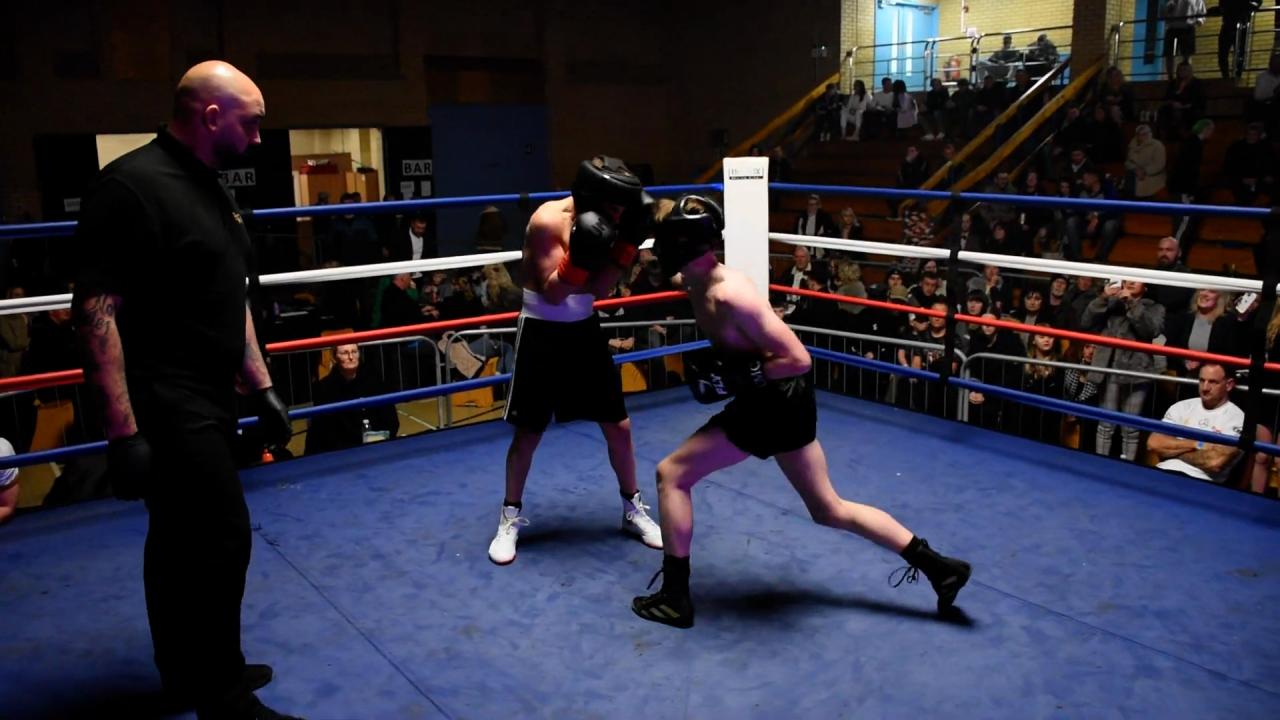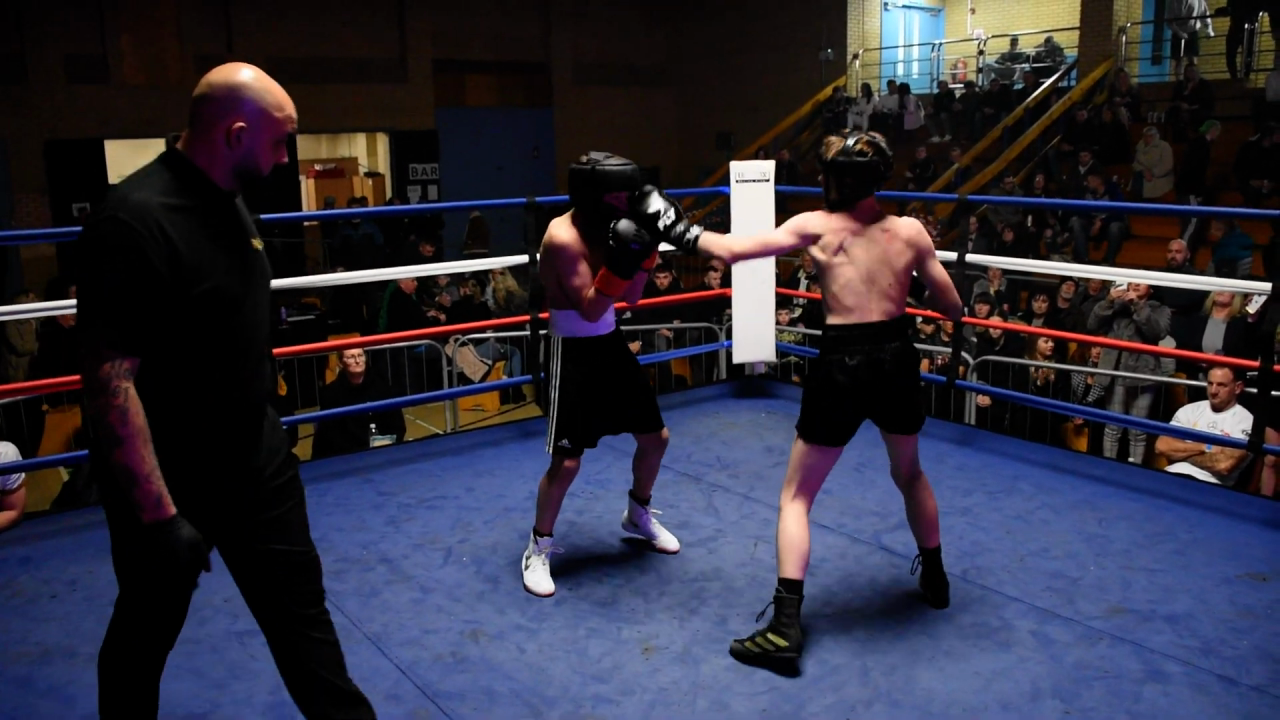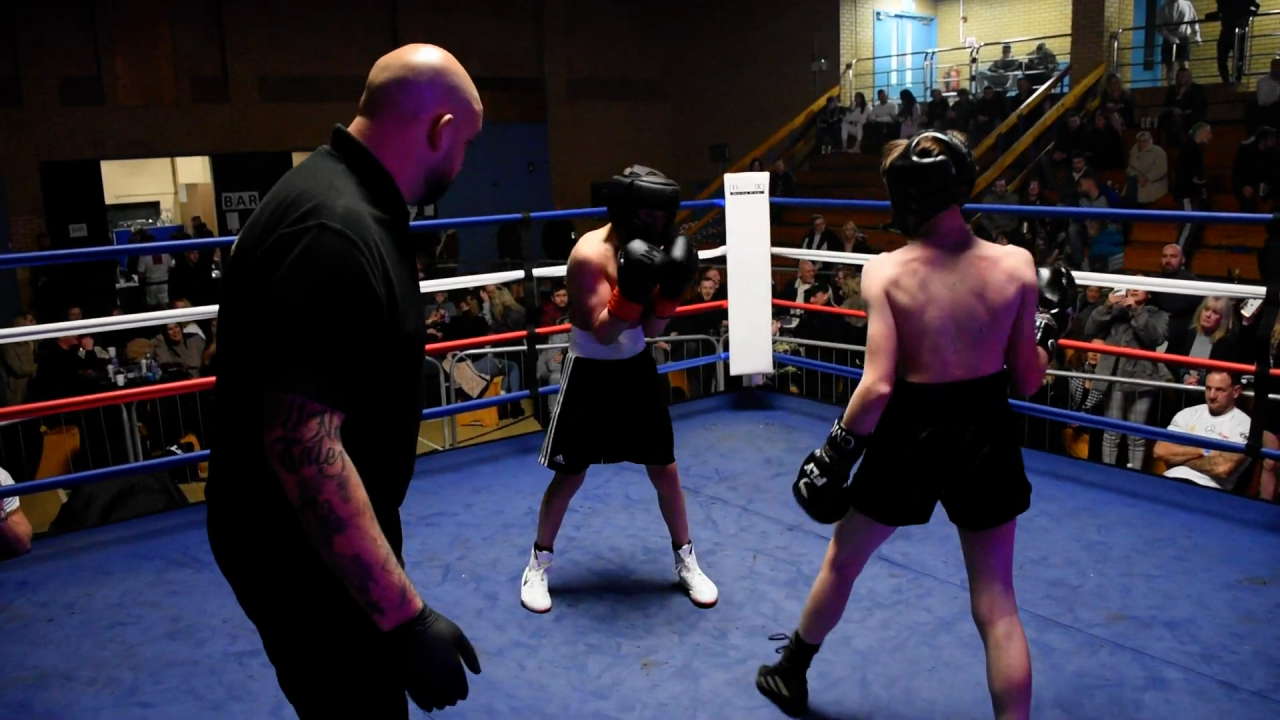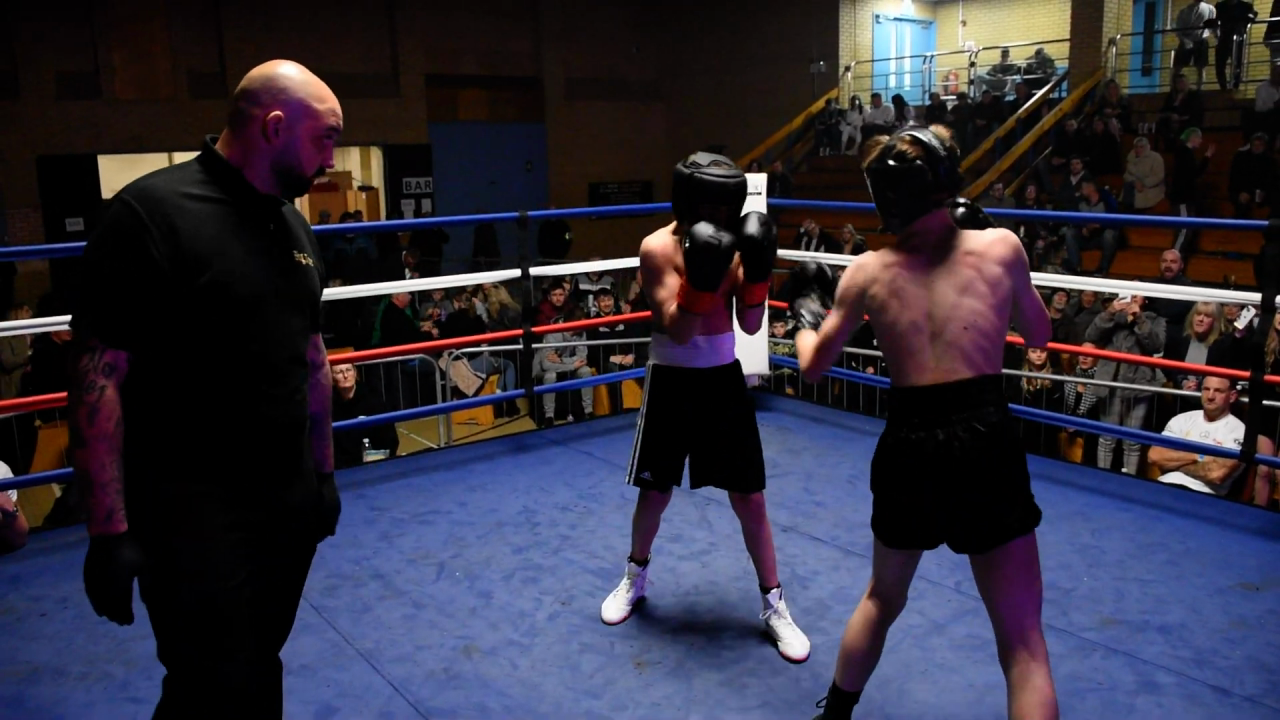
dt=1s
person 1, frame 1
left shoulder: (209, 187)
right shoulder: (132, 185)
right elbow: (96, 313)
left wrist: (262, 388)
right wrist: (122, 430)
left hip: (207, 399)
right hip: (165, 405)
left knee: (182, 538)
right knee: (222, 539)
person 1, frame 2
left shoulder: (228, 204)
right shoulder: (134, 222)
right elbow: (110, 380)
right wrist: (159, 513)
left hip: (252, 448)
right hip: (168, 470)
left knee: (294, 593)
right knee: (149, 624)
person 1, frame 3
left shoulder: (348, 203)
right shoulder: (332, 231)
right elbow: (302, 444)
right wrist: (403, 613)
left hip: (331, 529)
right hip: (305, 546)
person 1, frame 4
left shoulder: (291, 224)
right shoulder: (151, 213)
right elbow: (98, 377)
left wrist: (322, 472)
right wrist: (110, 530)
left hip: (285, 500)
right hip: (191, 508)
person 2, frame 1
left shoulder: (727, 292)
right shoulder: (706, 273)
left elbow: (799, 359)
left wrist: (736, 376)
left hip: (769, 399)
right hip: (788, 396)
left knee: (671, 475)
right knee: (829, 508)
left ankle: (674, 597)
right ankle: (938, 566)
person 2, frame 2
left shoulder: (816, 226)
right shoulder: (910, 231)
left elbow: (730, 250)
right elbow: (954, 308)
left wrist: (674, 225)
left hip: (843, 366)
right hip: (896, 361)
left knee: (796, 496)
right knee: (910, 475)
left ankle: (786, 625)
right ankle: (934, 579)
person 2, frame 3
left shoulder: (886, 273)
right shoulder: (1018, 266)
left elbow: (878, 387)
right elbow: (1027, 382)
left wrist: (834, 453)
right wrist: (1049, 323)
left hip: (911, 437)
right hip: (987, 438)
left knee: (842, 559)
right knee: (996, 608)
person 2, frame 4
left shoulder: (868, 274)
right shoulder: (999, 248)
left elbow: (813, 365)
right elbow: (1040, 335)
left wrist: (808, 309)
left hip: (907, 451)
right hip: (984, 444)
left knee: (882, 600)
right knee: (1023, 647)
person 3, frame 1
left shoulder: (598, 222)
right shoulder: (547, 221)
left elbow: (600, 291)
right elbow: (553, 293)
left wrist: (628, 242)
right wrist: (579, 256)
left hip: (585, 330)
right hip: (542, 332)
left knee: (619, 427)
right knee: (527, 434)
left ankle: (633, 510)
right ankle: (510, 519)
person 3, frame 2
left shoulder: (608, 228)
right shoulder: (563, 237)
left elbow: (631, 297)
right elbow: (591, 309)
left wrist: (647, 244)
right wrist: (619, 264)
left hip: (610, 343)
right hip: (574, 352)
left knee: (656, 436)
right knee: (567, 462)
left ankle: (640, 513)
right ankle: (538, 548)
person 3, frame 3
left shoulder: (648, 249)
right shoulder: (589, 254)
left elbow: (652, 330)
right elbow: (605, 334)
left wrist: (673, 288)
right wrist: (629, 289)
left hip: (637, 366)
right hip: (591, 371)
left knee: (666, 471)
right knee: (568, 476)
left ankle: (686, 562)
right ankle: (538, 563)
person 3, frame 4
left shoulder: (734, 246)
right shoulder: (658, 247)
left elbow: (750, 325)
right elbow: (679, 330)
left wrist: (757, 269)
right wrist: (700, 278)
left hip: (724, 378)
right hip: (672, 381)
left knee: (750, 499)
right knee: (654, 494)
left ankle: (774, 606)
right ankle: (635, 578)
